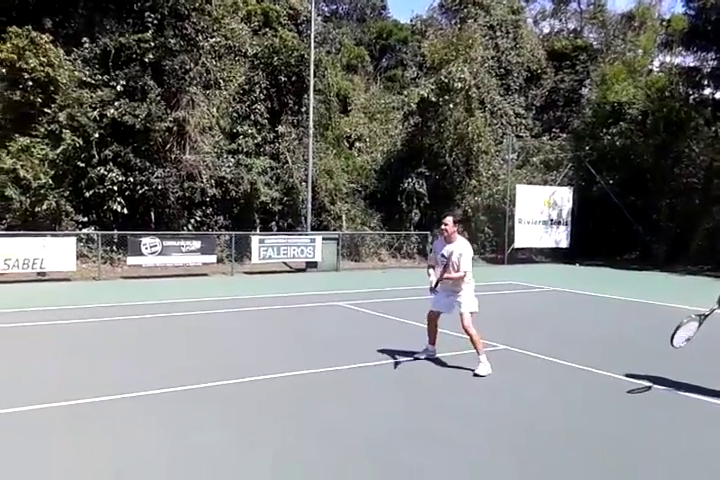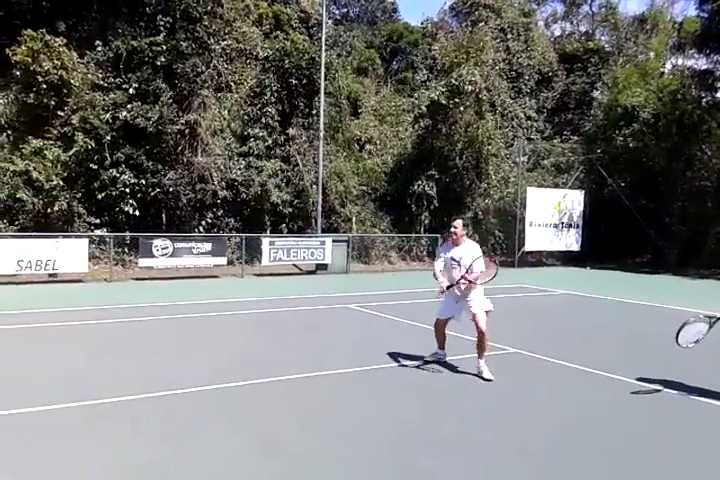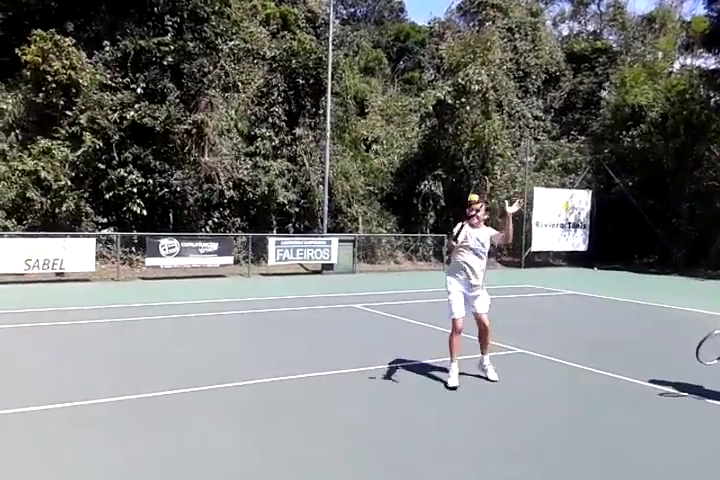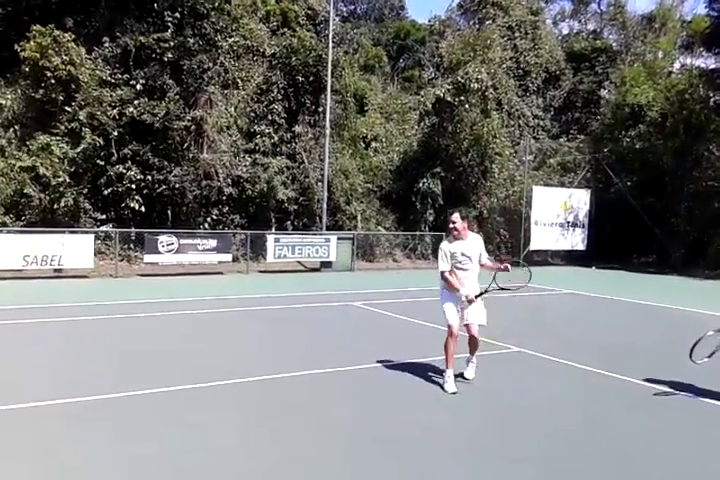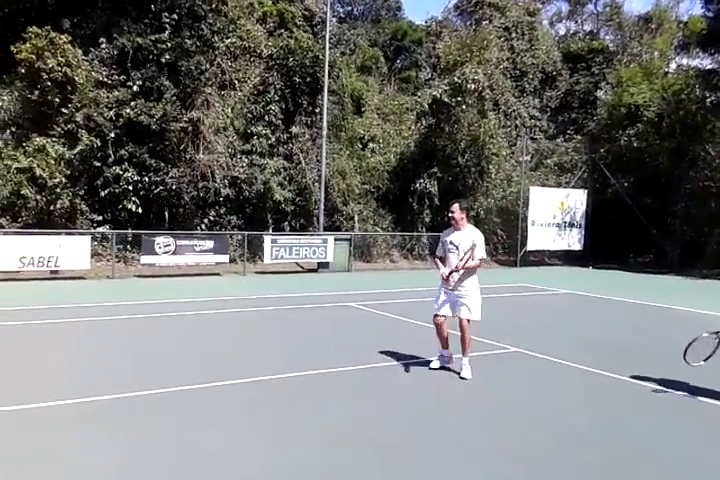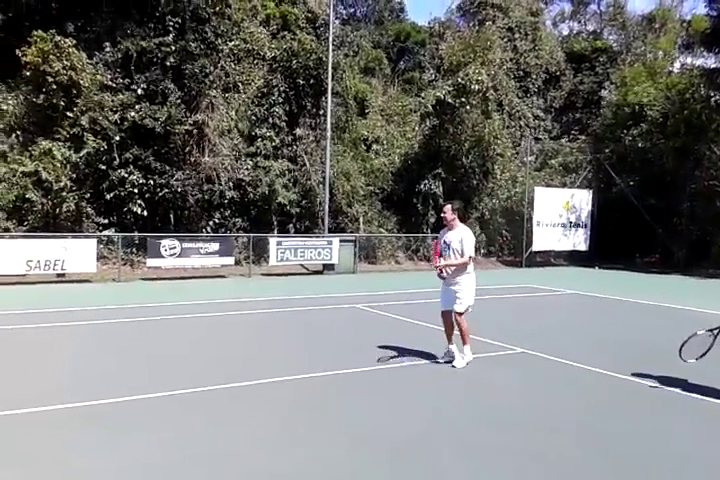
dt=0.5s
person 1, frame 1
left shoulder: (464, 247)
right shoulder: (437, 243)
left elbow: (462, 274)
right elbow: (431, 265)
left wrist: (446, 276)
right wrist: (432, 277)
left hip: (463, 289)
right hip: (444, 289)
left knee: (467, 325)
right knee: (431, 317)
left ankle: (483, 362)
right ankle: (430, 349)
person 1, frame 2
left shoulder: (473, 248)
right shoulder: (445, 248)
left elbow: (477, 274)
right elbow: (437, 270)
left wrist: (470, 278)
right wrist: (441, 281)
left hip: (472, 294)
right hip: (452, 294)
left knee: (481, 328)
right knee: (439, 325)
left ankle: (481, 364)
right ankle: (441, 353)
person 1, frame 3
left shoulder: (488, 232)
right shoulder: (462, 228)
left elbow: (507, 238)
right elbow: (454, 243)
left wrist: (509, 215)
right wrist: (455, 244)
left hip: (476, 285)
right hip: (458, 282)
left knee: (484, 325)
right knee: (457, 326)
left ankle: (485, 363)
right ankle: (453, 369)
person 1, frame 4
left shoulder: (477, 240)
right shoulder: (446, 246)
left elbow: (483, 262)
right elbow: (445, 274)
left wrist: (499, 267)
right wrist: (462, 292)
left hip: (472, 294)
right hip: (452, 294)
left knee: (474, 334)
right knee: (453, 331)
left ankle: (471, 360)
right ankle: (449, 375)
person 1, frame 5
left shoulder: (475, 235)
right shoulder: (446, 234)
left elbow: (478, 262)
right elbow: (438, 257)
left wrist: (463, 266)
right wrist: (441, 269)
left hip: (467, 287)
right hip: (446, 286)
left knee: (464, 324)
right knee: (438, 320)
left ankle: (465, 363)
right ankle: (445, 355)
person 1, frame 6
left shoulder: (465, 233)
right shoulder: (443, 233)
left elbow: (467, 259)
left wrist: (447, 264)
right wrist: (439, 267)
left hip: (463, 281)
right hip: (448, 281)
left knee: (458, 315)
right knee: (446, 315)
left ankle: (466, 351)
right ankle: (451, 350)
